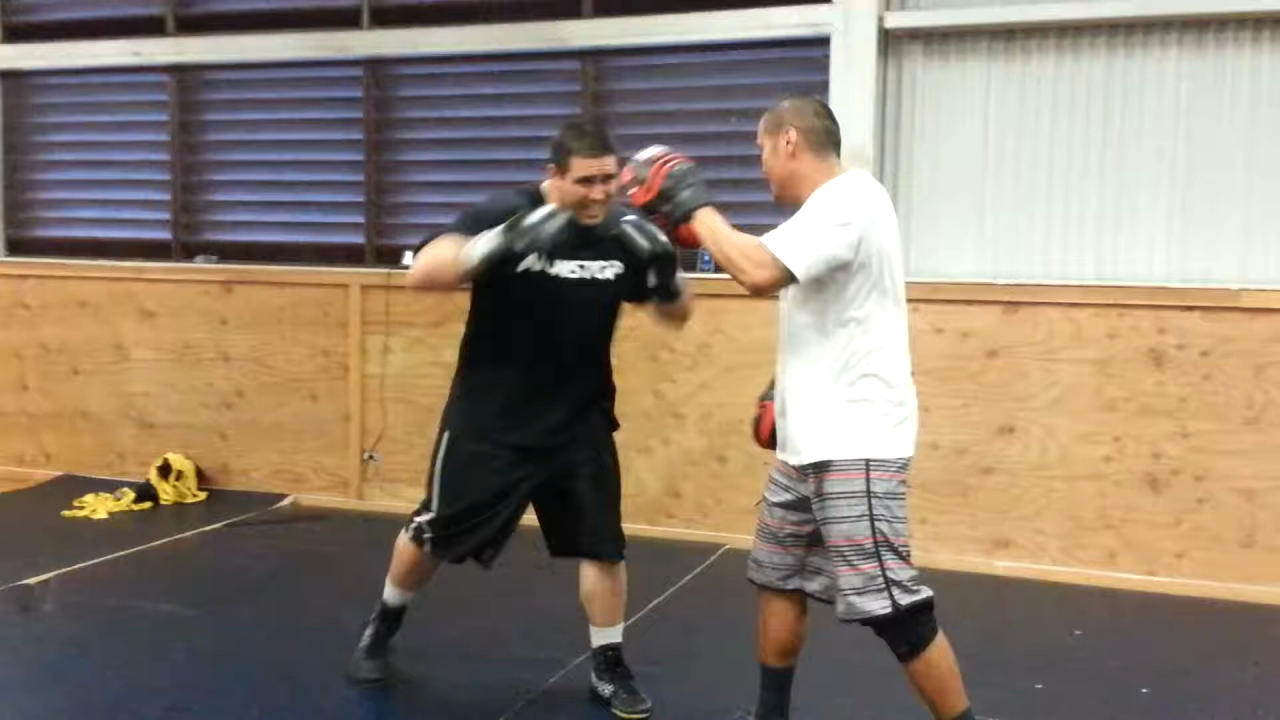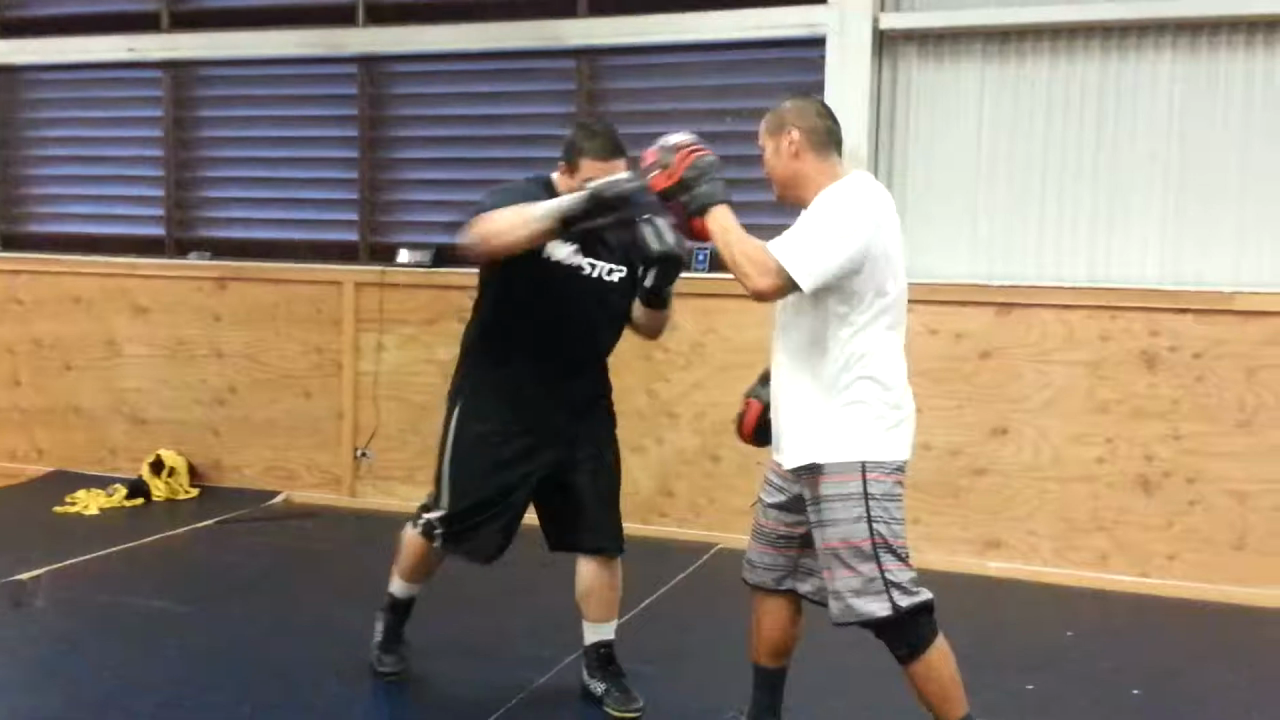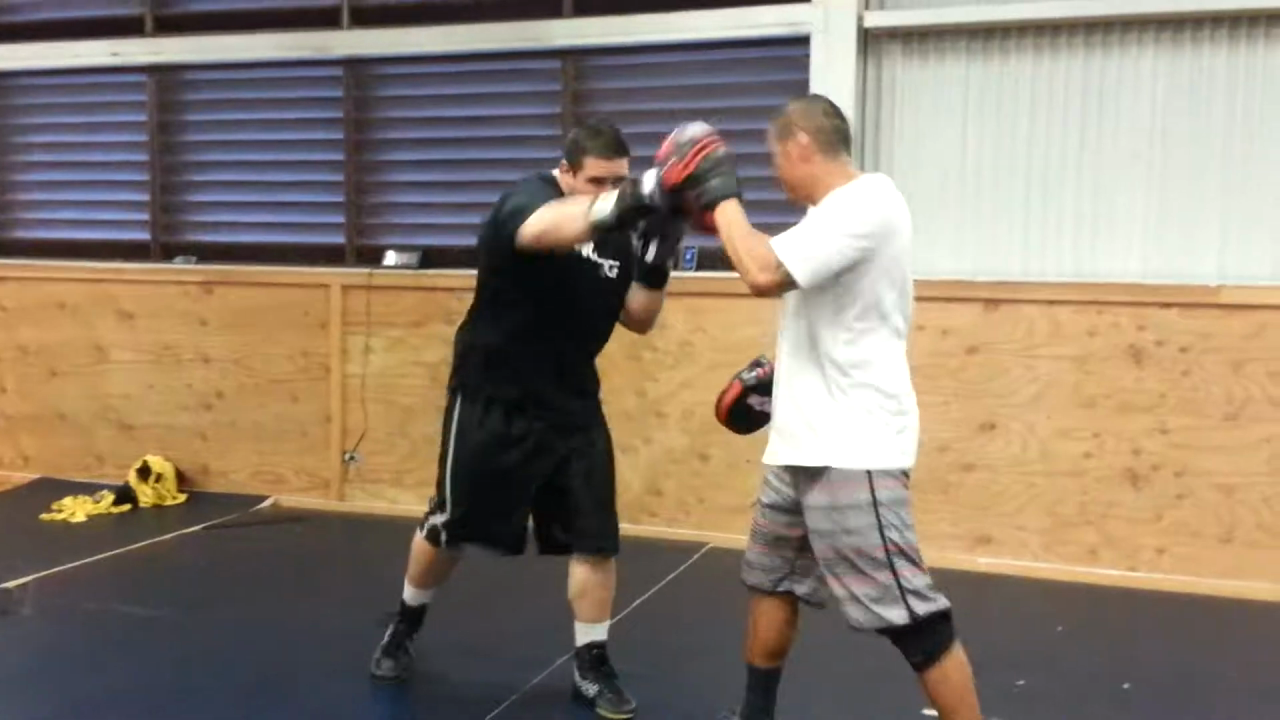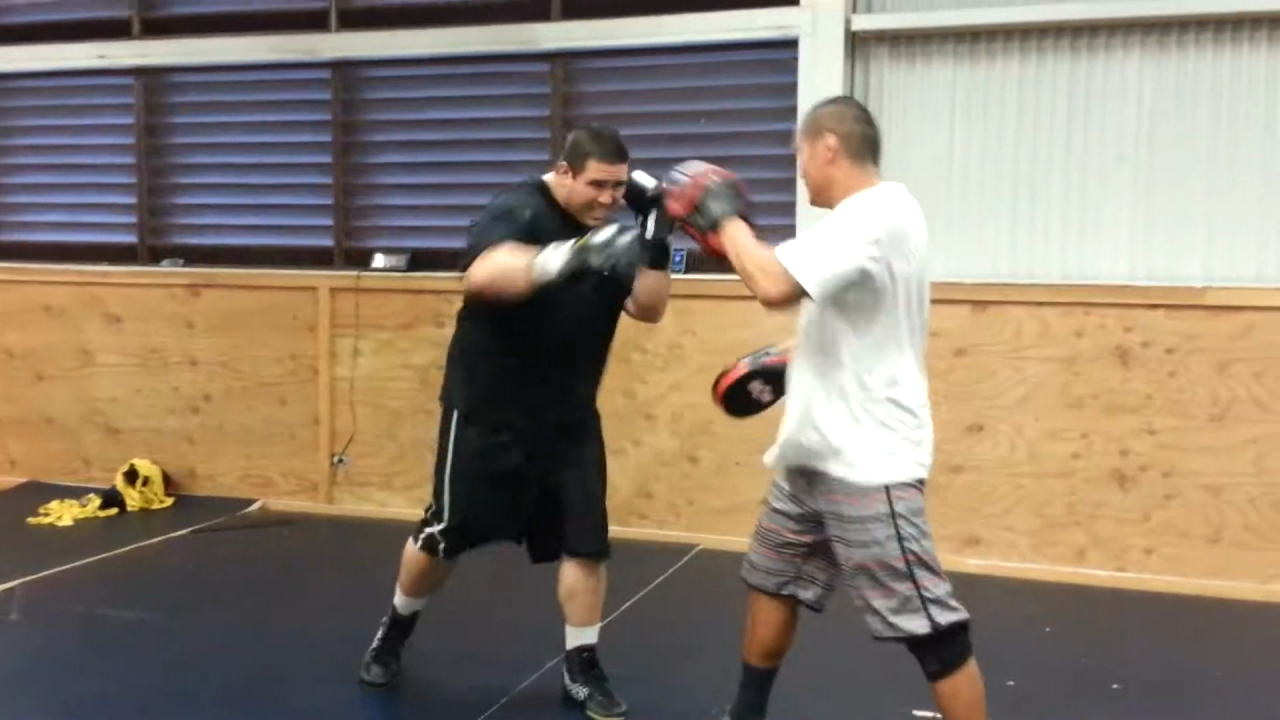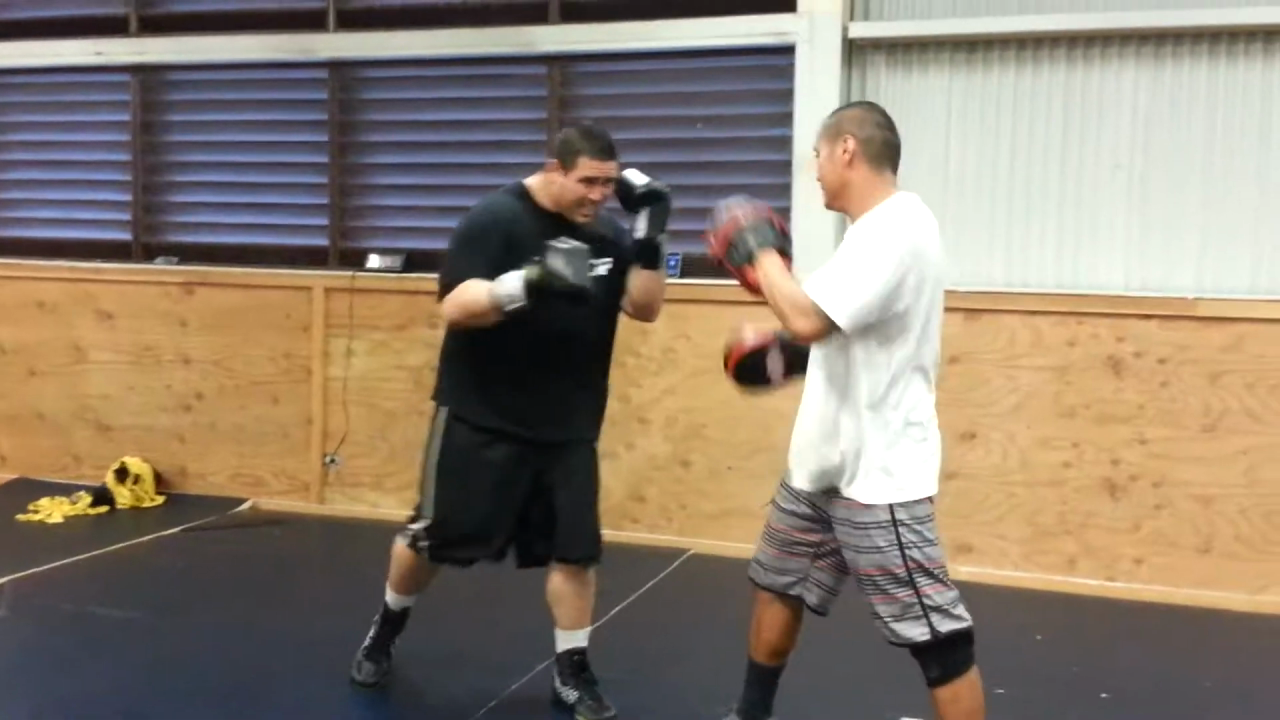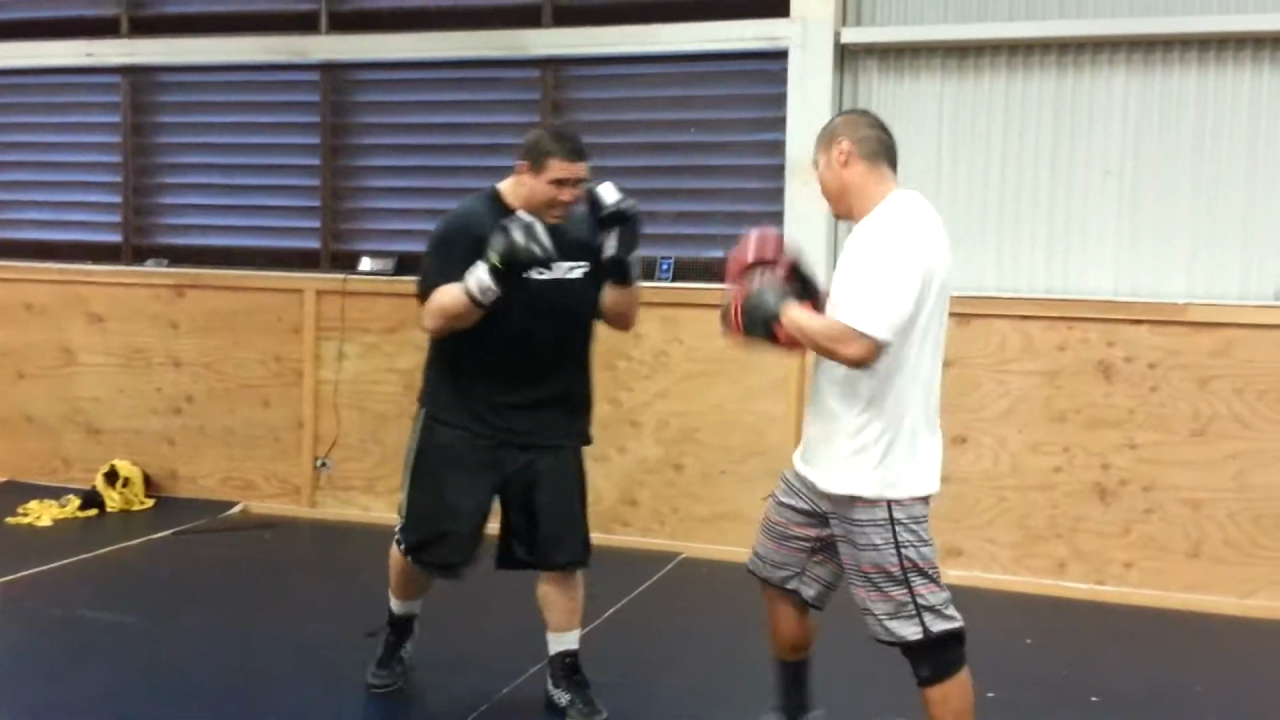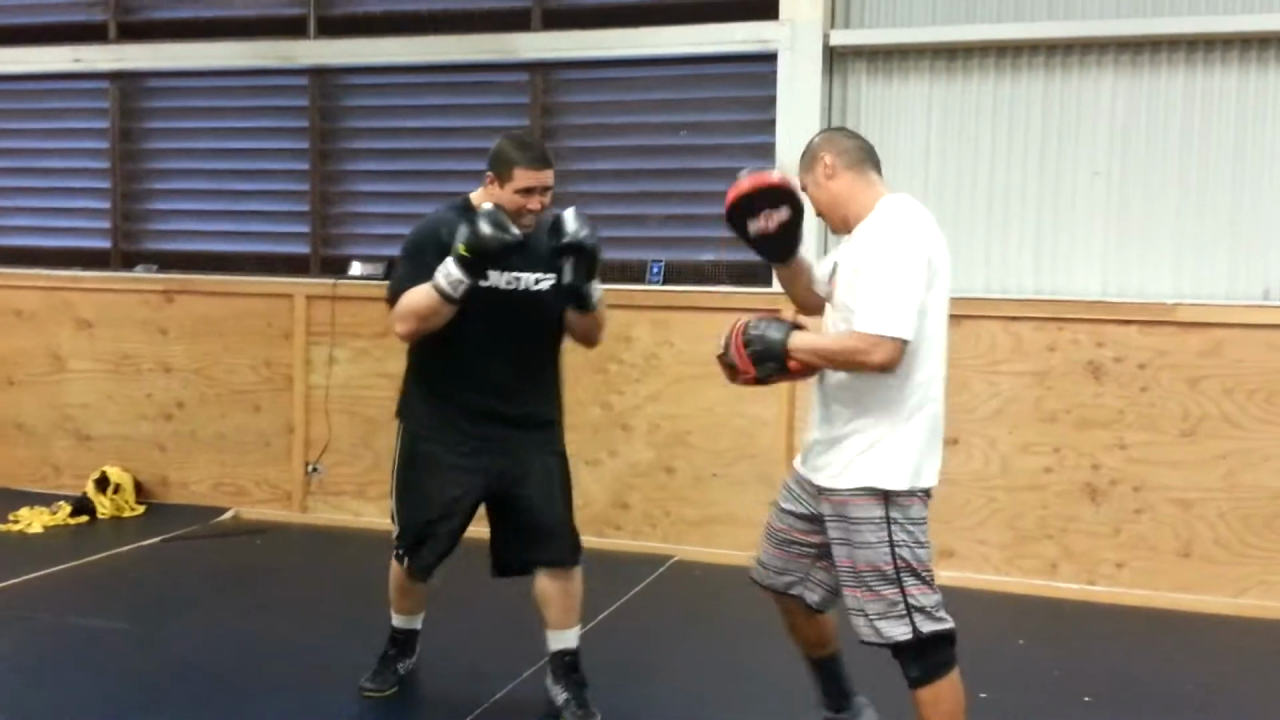
dt=0.1s
person 1, frame 1
left shoulder: (850, 199)
right shoulder: (826, 208)
left elbow: (759, 272)
left wrist: (694, 209)
right wrist: (789, 382)
left hip: (855, 444)
right hip: (808, 440)
left knee: (889, 605)
right knee: (776, 577)
person 1, frame 2
left shoulder: (855, 202)
right shoulder: (830, 210)
left elbow: (765, 279)
left wrist: (710, 204)
right wrist: (781, 376)
left hip: (853, 447)
right hip: (803, 443)
left knee: (888, 606)
right knee: (771, 577)
person 1, frame 3
left shoulder: (865, 204)
right shoulder: (839, 210)
left elbow: (766, 272)
left wrist: (719, 195)
right wrist: (776, 371)
left hip: (855, 452)
right hip: (805, 444)
left knee: (905, 615)
right knee: (769, 581)
person 1, frame 4
left shoulder: (880, 215)
right shoulder: (858, 218)
left elbow: (776, 285)
left wrist: (726, 220)
right wrist: (785, 362)
left hip: (869, 463)
right hip: (815, 451)
left knee: (924, 622)
right knee: (771, 582)
person 1, frame 5
left shoulder: (895, 228)
right shoulder: (873, 228)
left elbow: (807, 321)
left wrist: (760, 254)
right wrist: (788, 346)
left hip: (877, 470)
right hip: (822, 460)
left knee: (929, 630)
right knee: (777, 582)
person 1, frame 6
left shoulder: (902, 228)
right shoulder: (876, 228)
left elbow: (857, 344)
left wrist: (782, 312)
right wrist: (796, 301)
left hip: (878, 469)
right hip: (826, 459)
left knee: (923, 631)
right knee: (780, 578)
person 1, frame 7
left shoulder: (899, 229)
right shoulder: (855, 239)
left elbow: (881, 348)
right elbow: (814, 300)
left wrist: (790, 344)
right wrist: (781, 247)
left hip: (880, 465)
right hip: (827, 456)
left knee: (914, 633)
right knee: (789, 583)
person 2, frame 1
left shoulder: (621, 235)
right shoulder: (505, 214)
left elbow: (677, 313)
right elbow: (423, 271)
left wrist: (662, 271)
right wrist: (502, 241)
left hip: (580, 419)
right hip: (490, 416)
left knee: (601, 544)
right knee: (435, 532)
left ankle: (608, 666)
right ankle: (383, 625)
person 2, frame 2
left shoulder: (626, 231)
right shoulder: (525, 203)
left elbow: (649, 328)
right elbow: (482, 236)
left wrist: (659, 277)
right wrist: (581, 201)
left hip: (580, 413)
right hip: (494, 407)
left knee: (600, 540)
right knee: (443, 525)
left ankle: (601, 665)
right ankle: (393, 616)
person 2, frame 3
left shoulder: (619, 227)
right shoulder: (528, 198)
left elbow: (642, 317)
right elbow: (543, 230)
left wrist: (658, 240)
right wrist: (617, 205)
left hip: (571, 407)
right hip: (492, 401)
left knee: (594, 538)
right knee: (450, 525)
left ankle: (592, 666)
right ankle: (405, 622)
person 2, frame 4
left shoulder: (611, 229)
right shoulder: (516, 212)
left elbow: (650, 307)
right elbow: (484, 276)
left wrist: (654, 232)
right wrist: (571, 260)
left hip: (568, 413)
right hip: (487, 410)
left knee: (585, 543)
right knee: (446, 534)
left ankle: (582, 668)
right ankle: (395, 629)
person 2, frame 5
left shoulder: (606, 229)
right shoulder: (494, 220)
left elbow: (646, 308)
right elbow: (456, 310)
left wrist: (648, 232)
right wrist: (528, 280)
left hip: (566, 421)
right hip: (480, 416)
left knee: (574, 548)
right knee: (436, 535)
left ankle: (572, 672)
right ankle: (387, 626)
person 2, frame 6
left shoulder: (585, 229)
right shoulder: (468, 223)
left elbow: (623, 316)
right elbow: (435, 318)
left wrist: (619, 251)
right wrist: (495, 266)
left hip: (550, 423)
right hip: (461, 419)
left knee: (562, 553)
right knee: (422, 540)
right ankle: (397, 632)
person 2, frame 7
left shoulder: (549, 239)
right shoulder: (437, 232)
left elbow: (588, 334)
right elbow: (405, 323)
left wrist: (582, 279)
right wrist: (463, 262)
left hip: (529, 426)
right hip: (441, 426)
left knee: (558, 547)
right knee: (413, 548)
right ankle: (400, 647)
